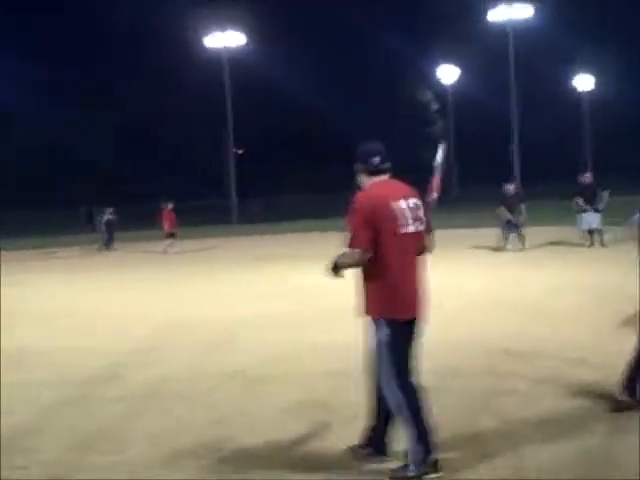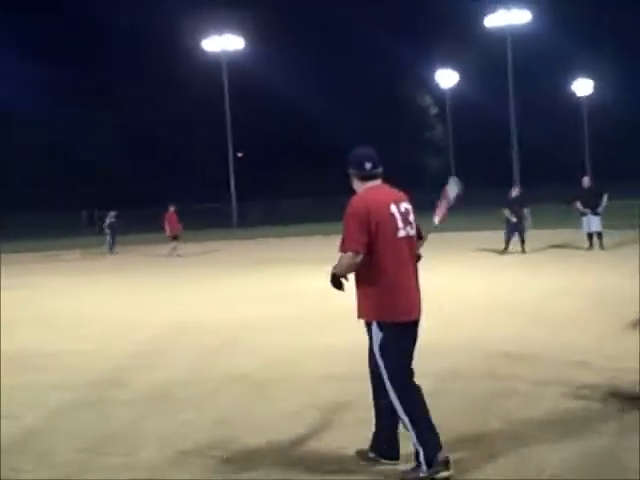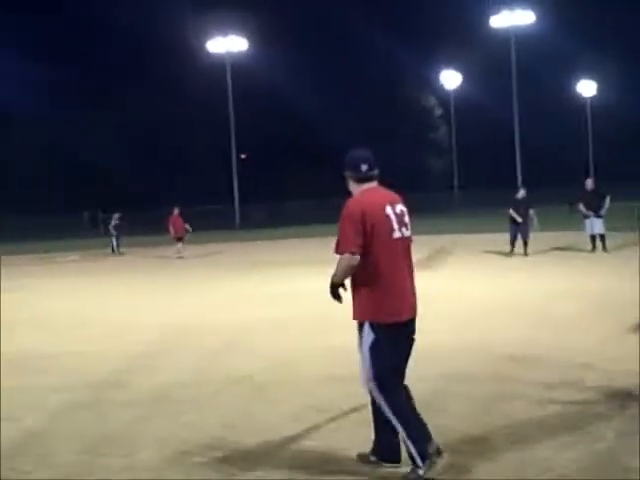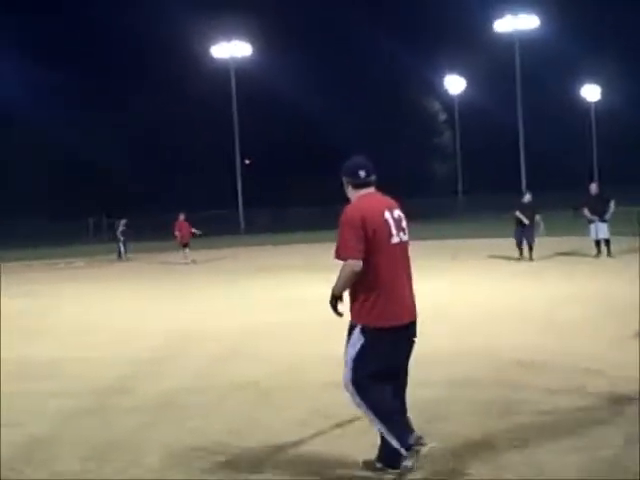
dt=0.1s
person 1, frame 1
left shoulder: (366, 199)
right shoulder: (410, 194)
left elbow: (359, 255)
right elbow: (423, 244)
left wrist: (337, 262)
left hip: (388, 303)
right hip: (408, 301)
left knee: (396, 379)
right knee: (388, 371)
right ankle: (375, 443)
person 1, frame 2
left shoulder: (360, 204)
right shoulder: (401, 199)
left elbow: (354, 257)
left wrist: (336, 272)
left hip: (383, 309)
right hip: (409, 305)
left knee: (398, 384)
right knee: (388, 375)
right ankle: (384, 447)
person 1, frame 3
left shoulder: (356, 206)
right shoulder: (396, 201)
left elbow: (351, 259)
left wrist: (336, 281)
left hip: (378, 310)
right hip: (404, 306)
left knee: (383, 382)
right knee: (385, 377)
left ankle: (424, 450)
right ankle: (386, 450)
person 1, frame 4
left shoulder: (354, 212)
right shoulder: (392, 206)
left elbow: (354, 266)
left wrist: (336, 293)
left hip: (374, 315)
right hip: (405, 312)
left knee: (360, 381)
right knee: (392, 383)
left ankle: (407, 441)
right ankle: (392, 455)
